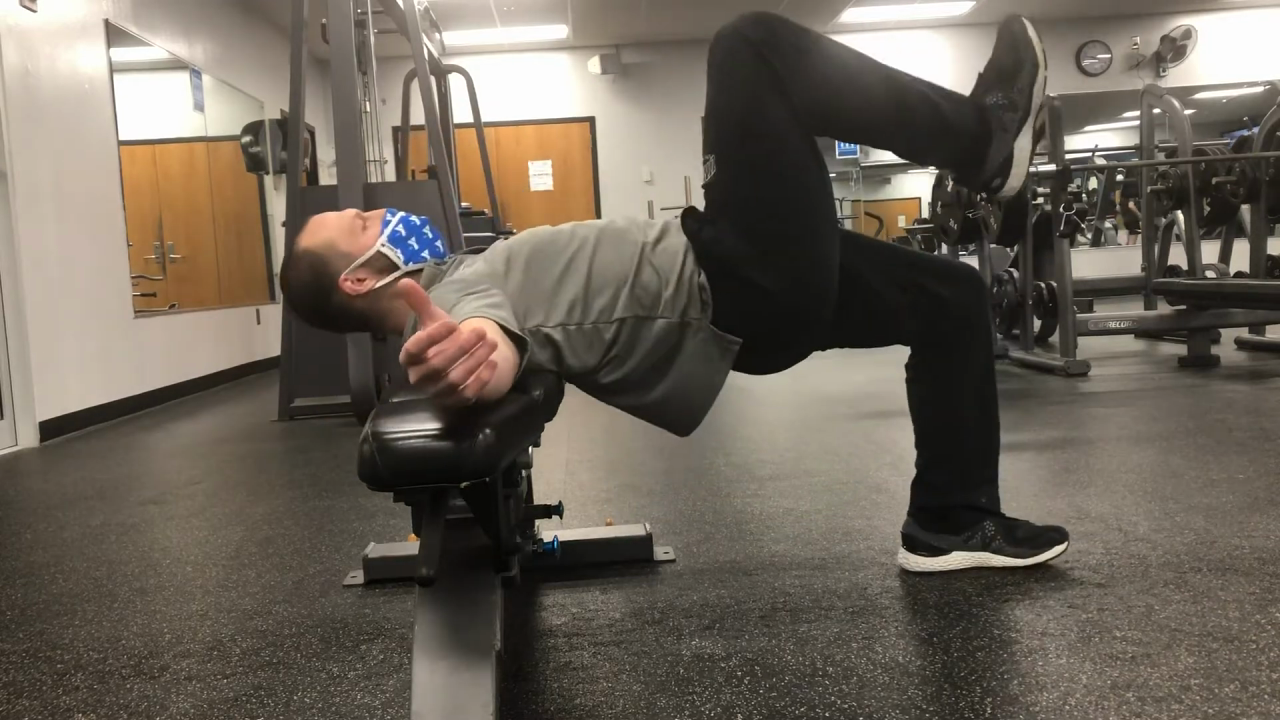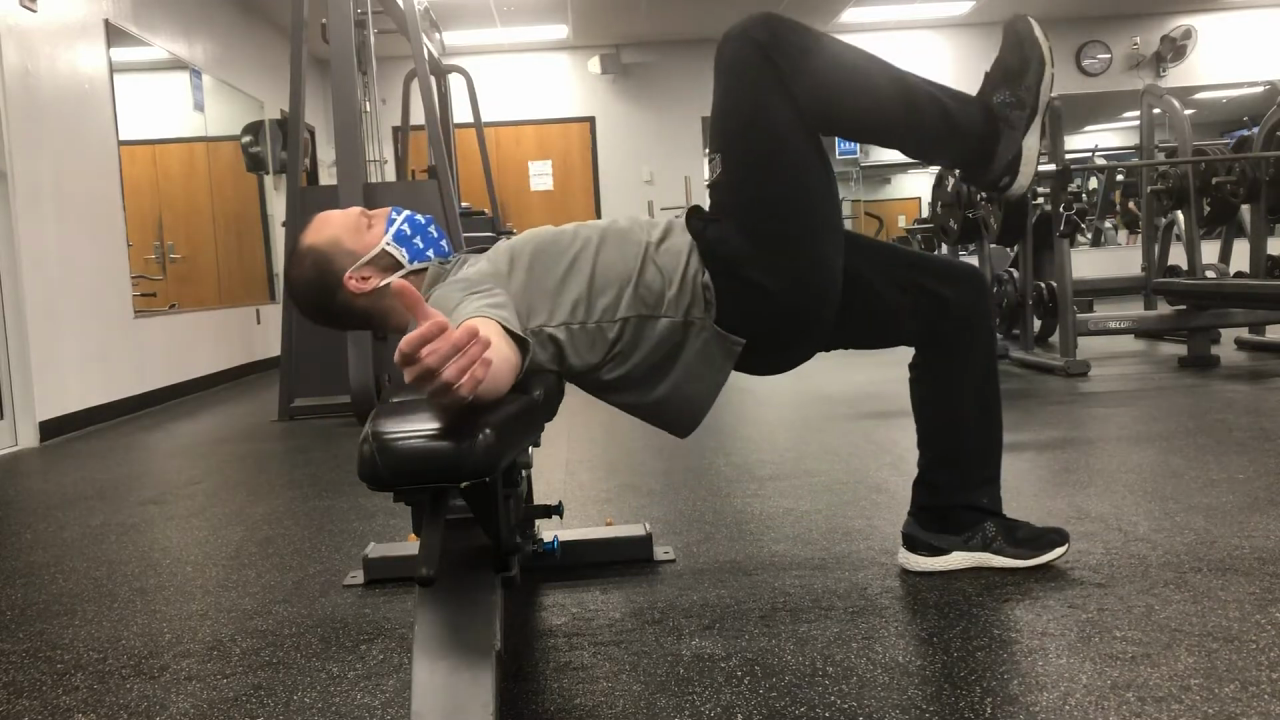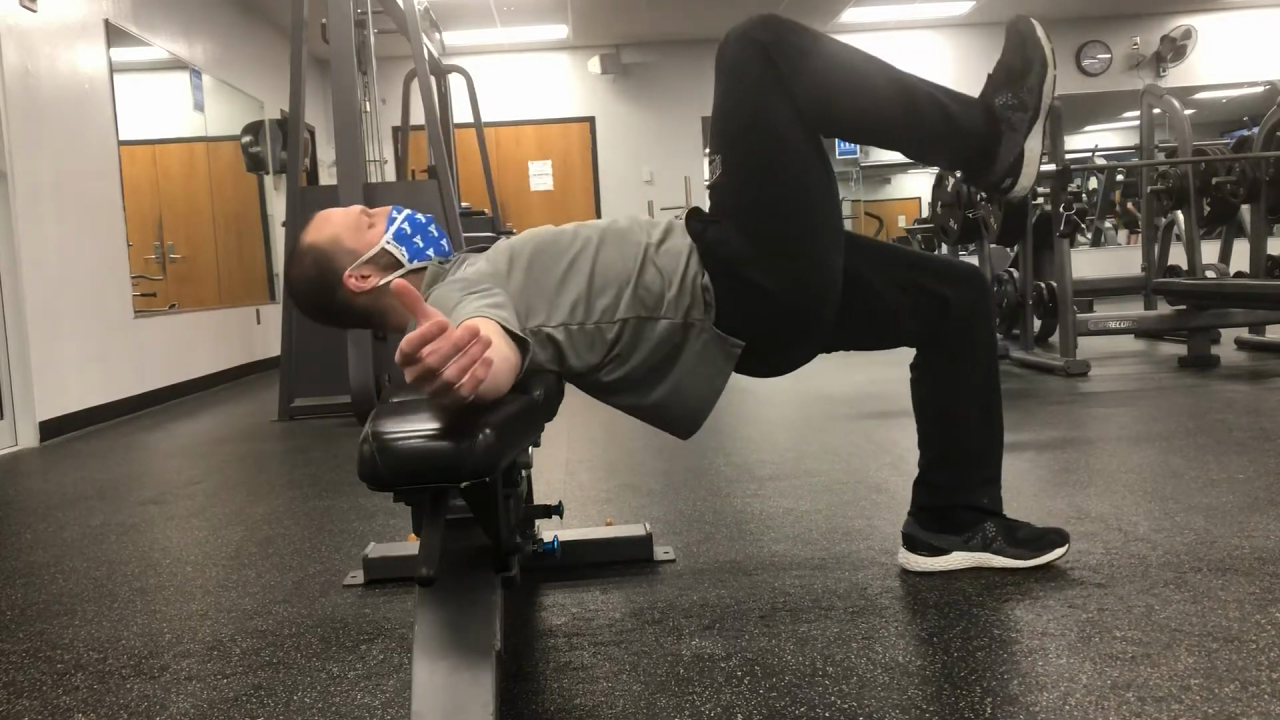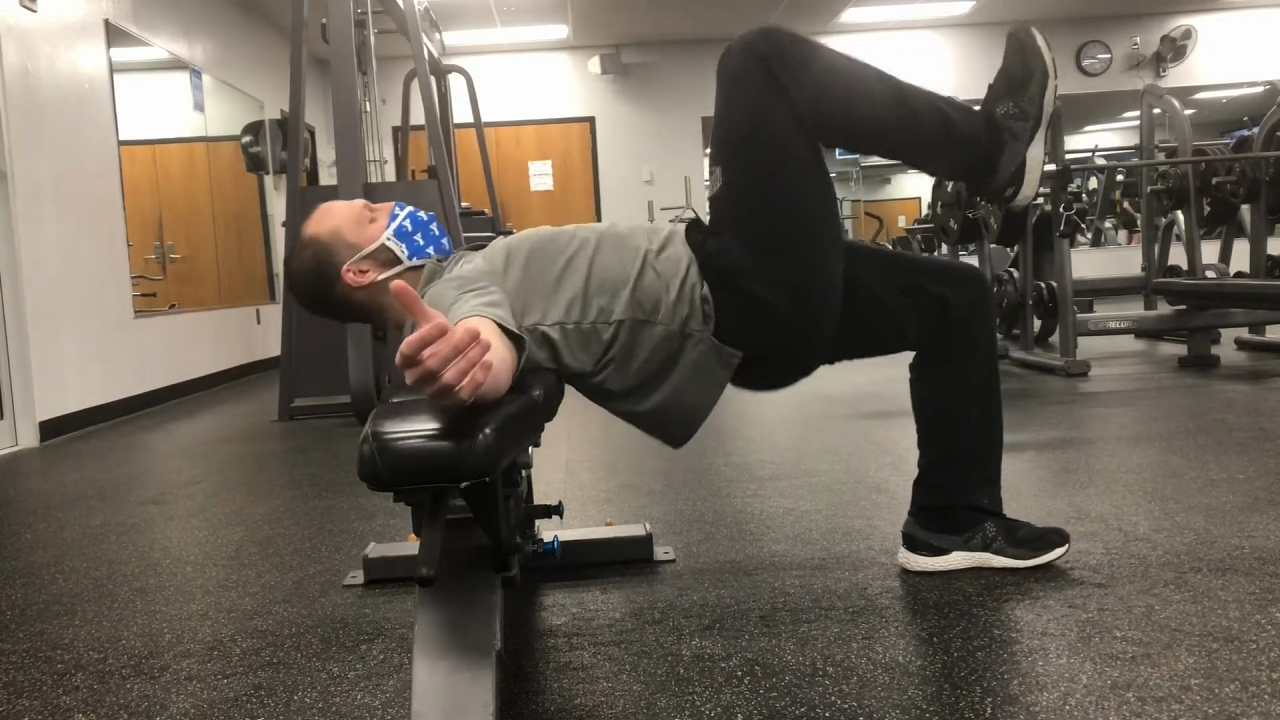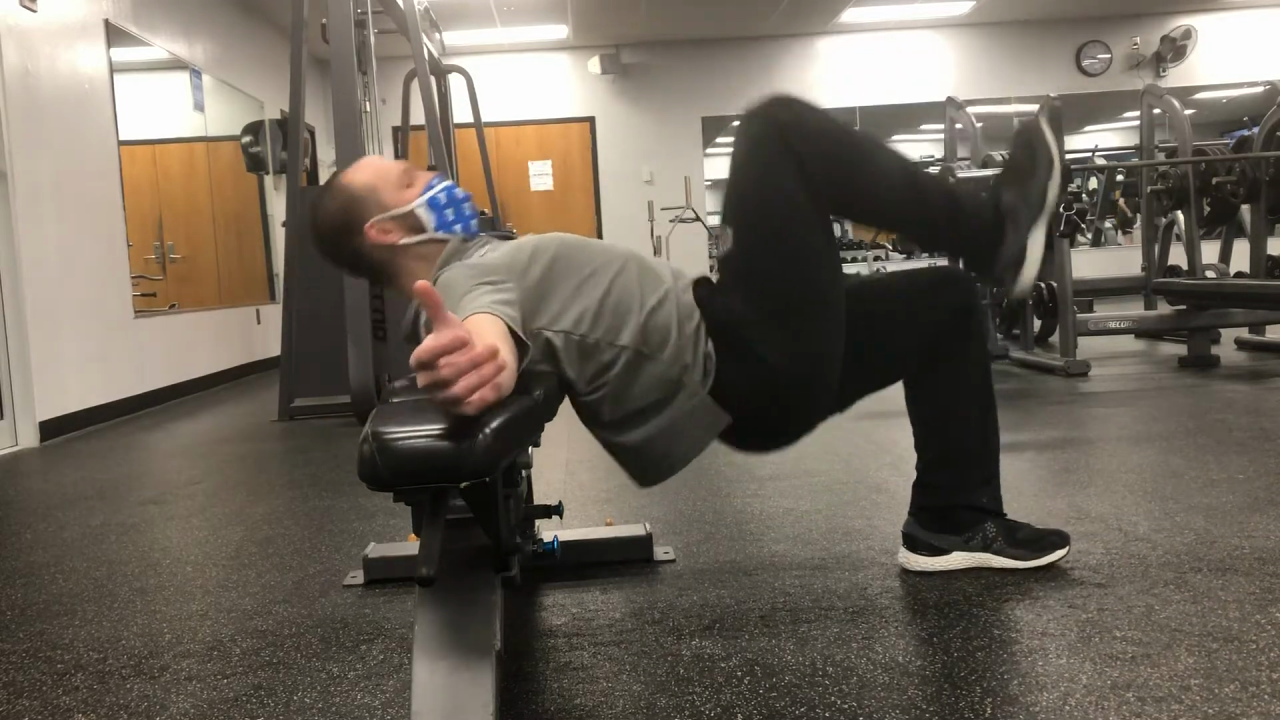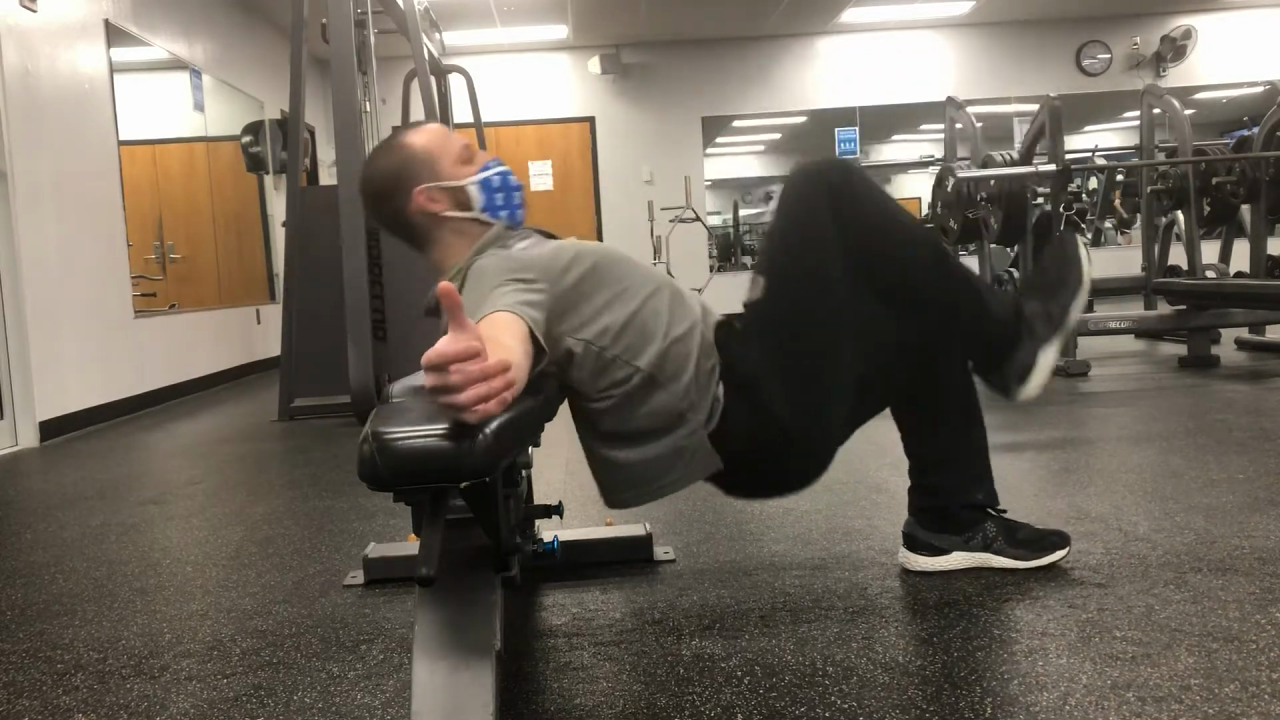
dt=0.2s
person 1, frame 1
left shoulder: (456, 284)
right shoulder: (456, 303)
right elbow: (495, 353)
right wrist: (459, 363)
left hip: (754, 285)
right hip: (745, 284)
left knee: (951, 296)
right knee: (751, 42)
left ankle: (951, 522)
right ankle: (979, 139)
person 1, frame 2
left shoulder: (461, 281)
right shoulder: (459, 301)
right elbow: (496, 353)
right wrist: (462, 364)
left hip: (759, 285)
right hip: (749, 287)
left knee: (954, 297)
right knee: (759, 45)
left ankle: (952, 522)
right ankle: (986, 141)
person 1, frame 3
left shoulder: (460, 278)
right shoulder: (458, 299)
right elbow: (495, 349)
right wrist: (462, 361)
left hip: (757, 286)
right hip: (750, 289)
left knee: (956, 297)
right knee: (759, 47)
left ankle: (952, 522)
right ankle: (989, 142)
person 1, frame 4
left shoulder: (460, 276)
right shoulder: (452, 297)
right elbow: (487, 344)
right wrist: (461, 358)
left hip: (756, 302)
right hip: (750, 302)
left knee: (954, 297)
right knee: (760, 57)
left ankle: (951, 521)
right ankle: (990, 150)
person 1, frame 5
left shoulder: (474, 266)
right shoulder: (467, 284)
right elbow: (488, 339)
right wrist: (470, 362)
left hip: (750, 363)
right hip: (749, 363)
left knee: (942, 306)
right knee: (777, 127)
left ankle: (953, 522)
right ankle: (993, 233)
person 1, frame 6
left shoulder: (503, 257)
right shoulder: (500, 273)
right elbow: (503, 344)
right wrist: (478, 368)
left hip: (746, 413)
right hip: (760, 420)
left knee: (915, 321)
right knee: (826, 188)
left ankle: (952, 521)
right ankle: (1008, 334)
